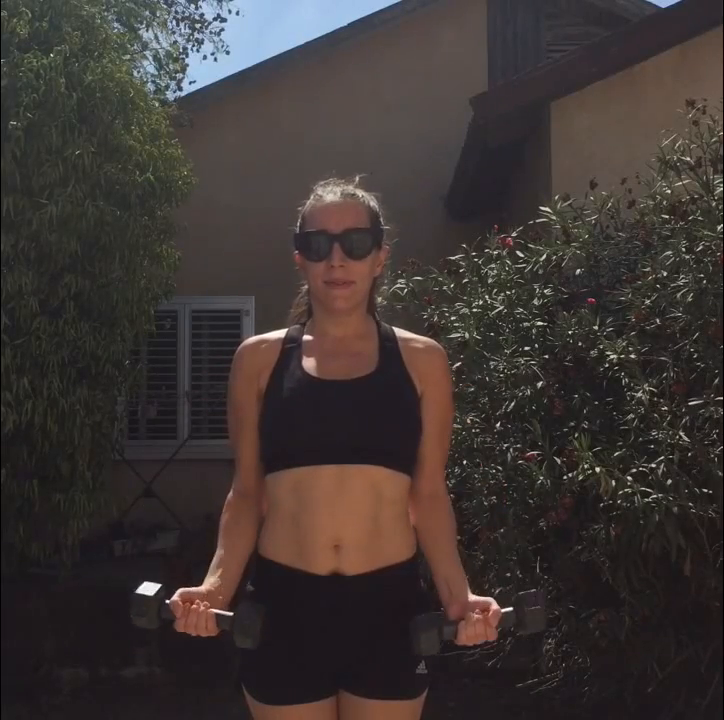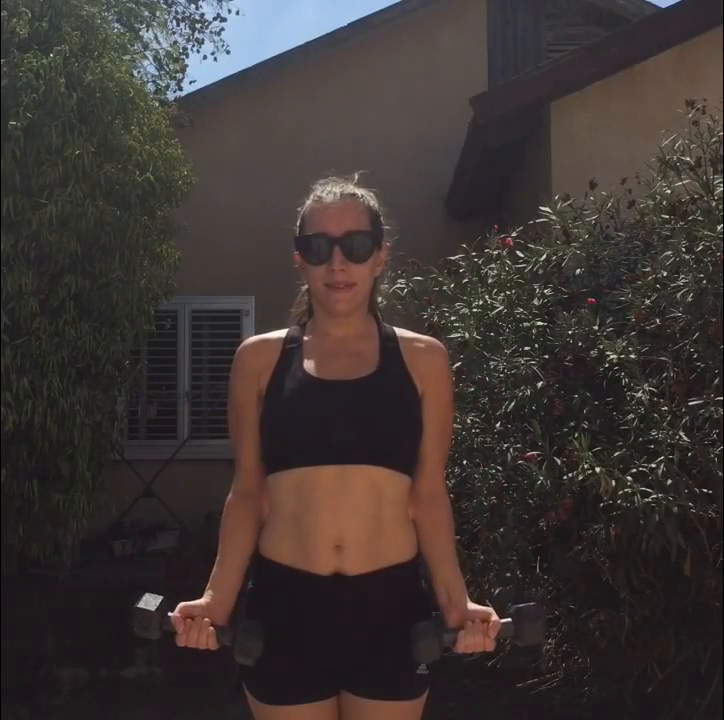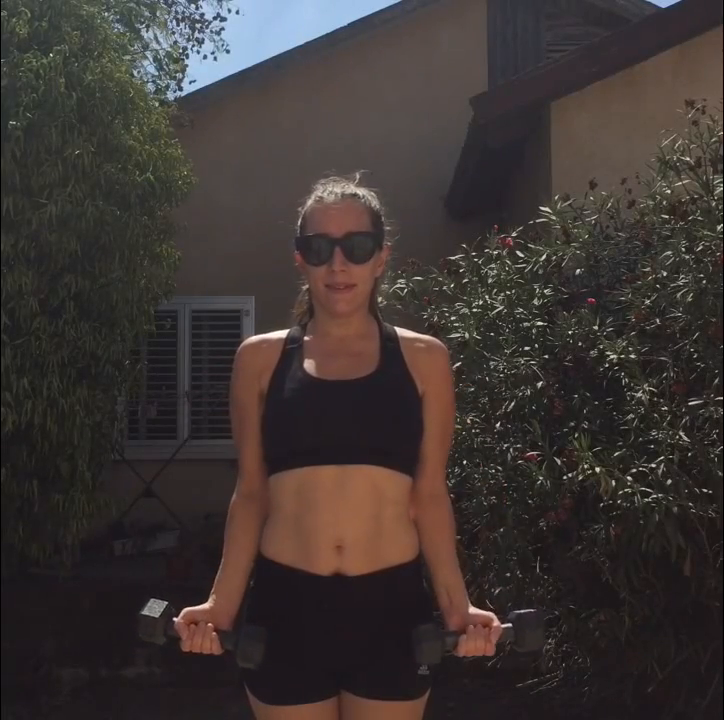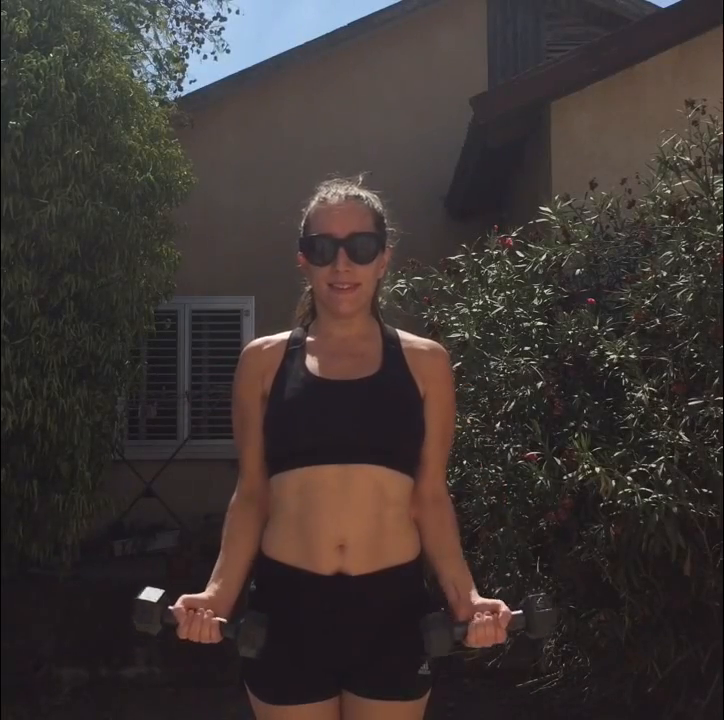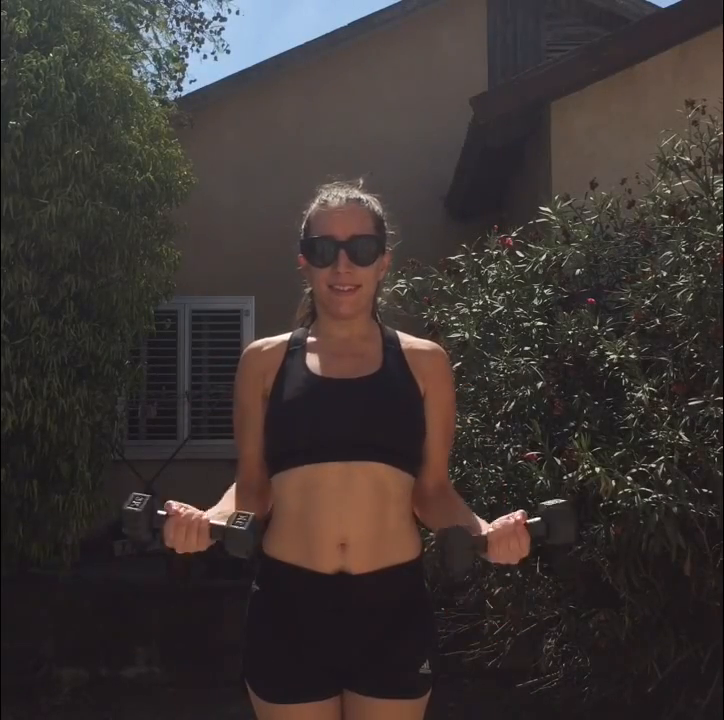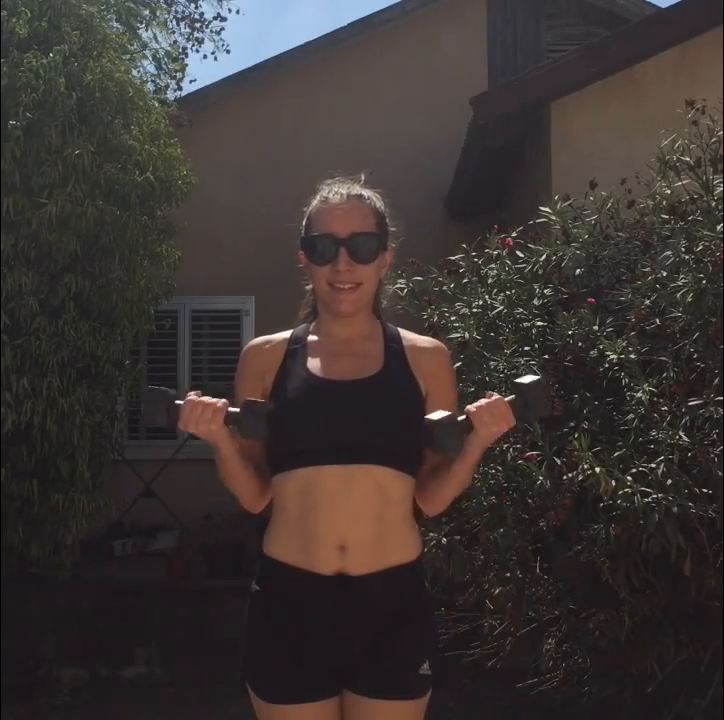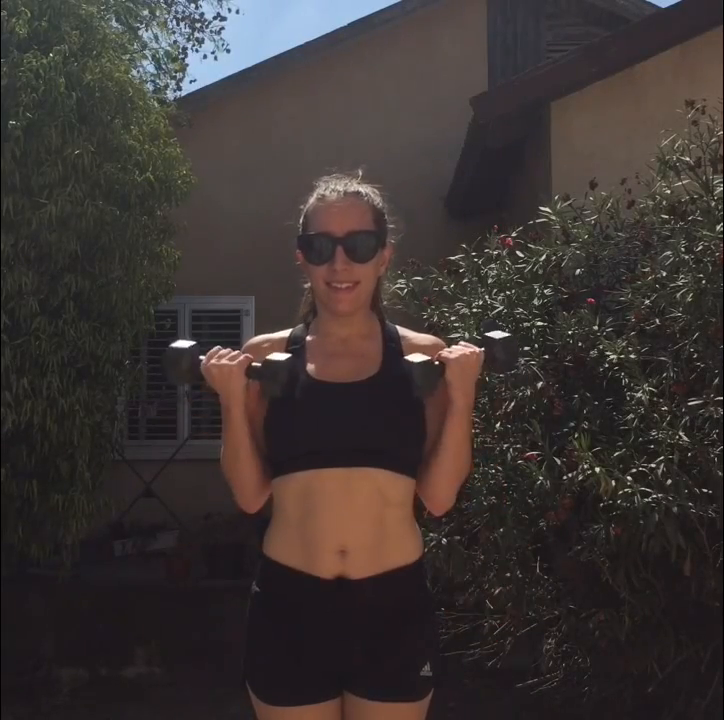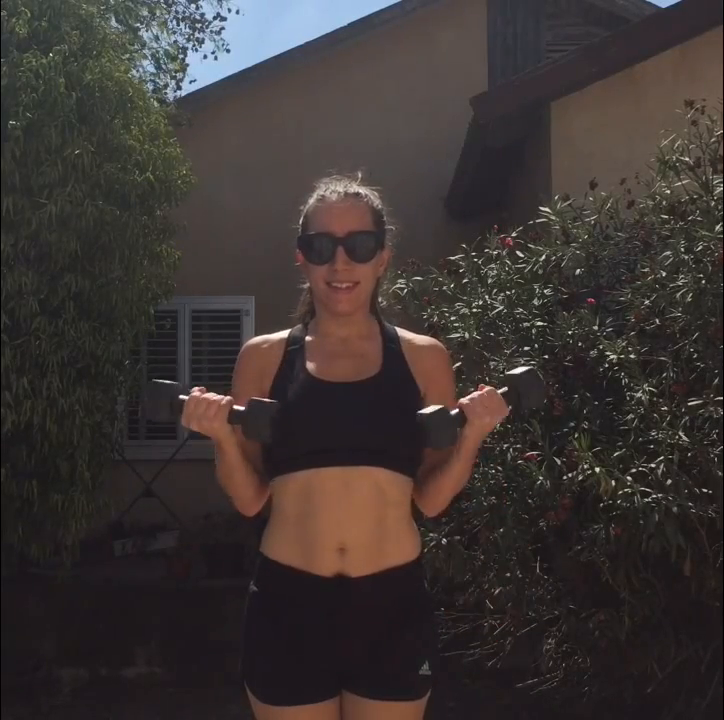
dt=0.2s
person 1, frame 1
left shoulder: (421, 359)
right shoulder: (260, 358)
left elbow: (429, 493)
right elbow: (247, 490)
left wrist: (457, 593)
right wrist: (217, 585)
left hip: (388, 604)
right hip: (285, 603)
person 1, frame 2
left shoulder: (423, 359)
right shoulder: (260, 358)
left elbow: (429, 493)
right elbow: (248, 490)
left wrist: (456, 599)
right wrist: (218, 595)
left hip: (390, 604)
right hip: (286, 602)
person 1, frame 3
left shoulder: (423, 359)
right shoulder: (261, 359)
left elbow: (430, 493)
right elbow: (252, 491)
left wrist: (456, 602)
right wrist: (222, 600)
left hip: (391, 605)
right hip: (287, 604)
person 1, frame 4
left shoulder: (424, 362)
right shoulder: (264, 360)
left elbow: (430, 495)
right elbow: (252, 492)
left wrist: (464, 596)
right wrist: (219, 592)
left hip: (392, 605)
right hip: (288, 603)
person 1, frame 5
left shoulder: (424, 362)
right shoulder: (265, 361)
left elbow: (432, 493)
right elbow: (251, 488)
left wrist: (483, 530)
right wrist: (214, 519)
left hip: (394, 605)
right hip: (290, 603)
person 1, frame 6
left shoulder: (425, 359)
right shoulder: (265, 358)
left elbow: (432, 497)
right elbow: (254, 495)
left wrist: (476, 442)
right wrist: (221, 437)
left hip: (394, 604)
right hip: (290, 603)
person 1, frame 7
left shoulder: (425, 356)
right shoulder: (265, 356)
left elbow: (439, 496)
right elbow: (251, 494)
left wrist: (461, 398)
right wrist: (232, 402)
left hip: (395, 607)
right hip: (290, 606)
person 1, frame 8
left shoulder: (423, 358)
right shoulder: (263, 358)
left elbow: (431, 496)
right elbow: (250, 496)
left wrist: (472, 439)
right wrist: (220, 438)
left hip: (393, 606)
right hip: (289, 606)
